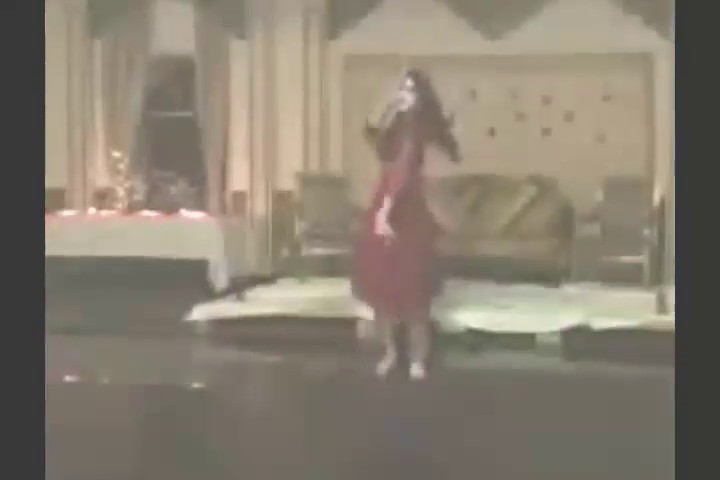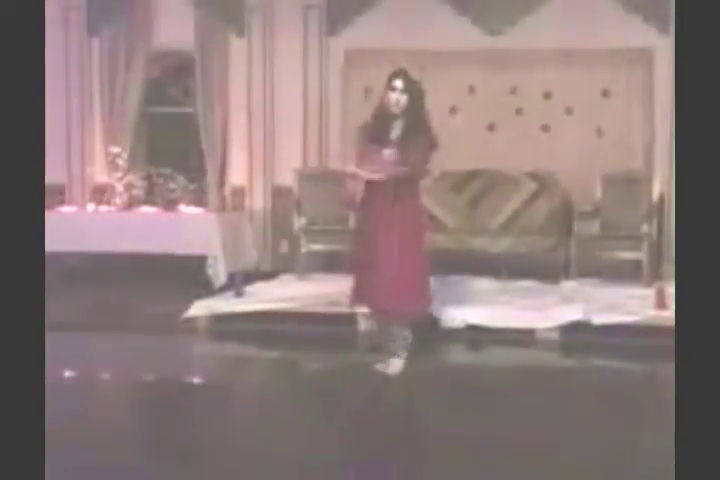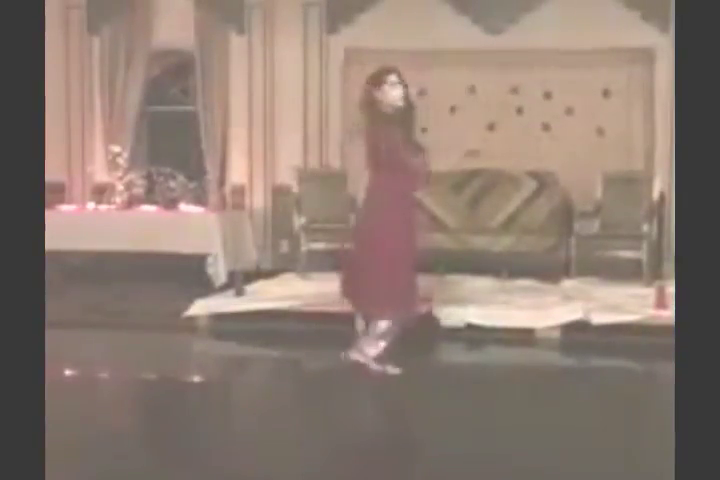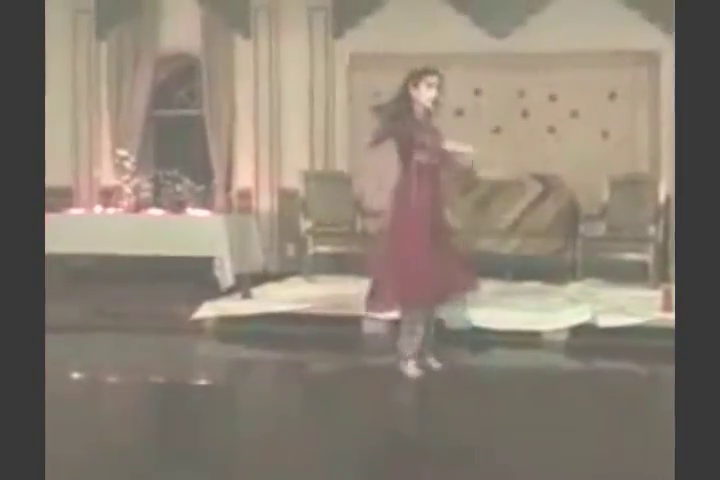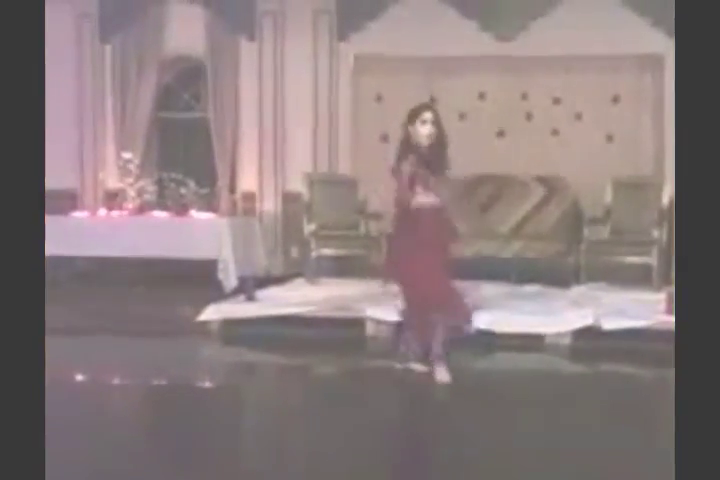
dt=1s
person 1, frame 1
left shoulder: (414, 126)
right shoulder: (398, 125)
left elbow: (402, 171)
right elbow: (374, 136)
left wrist: (383, 214)
right wrist: (389, 109)
left hip: (406, 211)
right hip: (386, 206)
left knee: (409, 284)
right knee: (379, 282)
left ankle: (417, 357)
right ankle: (388, 350)
person 1, frame 2
left shoulder: (420, 134)
right shoulder: (370, 130)
left elbow: (412, 170)
right elbow: (361, 167)
left wrist: (375, 172)
right wrist: (378, 163)
left hip: (403, 212)
right hip: (373, 213)
left knee: (398, 281)
right knee: (375, 284)
left ankle: (399, 352)
right ankle: (389, 351)
person 1, frame 3
left shoulder: (396, 127)
right shoulder: (388, 130)
right elbow: (417, 169)
left hip: (378, 212)
right hip: (390, 214)
left knee: (376, 284)
right knee: (392, 286)
left ankle: (375, 355)
right ankle: (365, 348)
person 1, frame 4
left shoulder: (424, 125)
right shoulder: (409, 123)
left elbow: (439, 156)
right elbow: (435, 152)
left hip: (427, 206)
right hip: (412, 206)
left knee: (432, 279)
right knee: (417, 279)
left ankle: (424, 351)
right ankle: (408, 355)
person 1, frame 5
left shoulder: (432, 161)
right shoulder: (410, 161)
right elbow: (402, 199)
right wrist: (426, 200)
left hip: (431, 239)
right hip: (413, 240)
left knee: (424, 302)
right knee: (439, 302)
left ankle: (410, 353)
right ankle: (437, 360)
